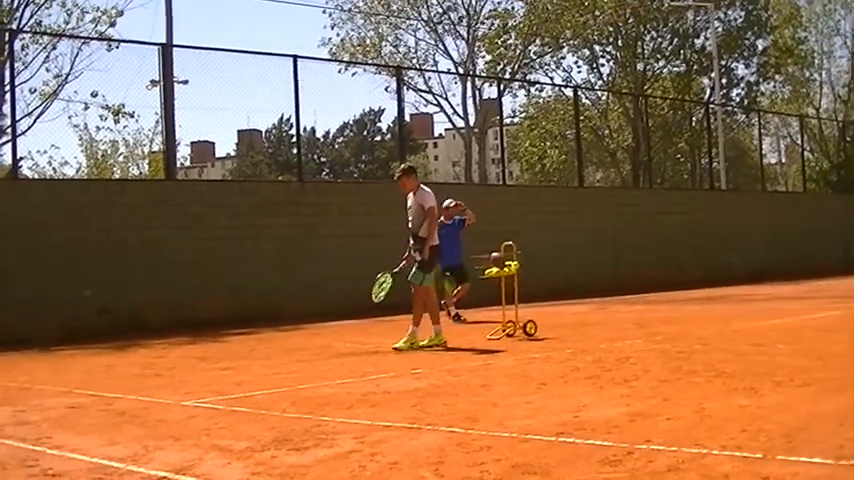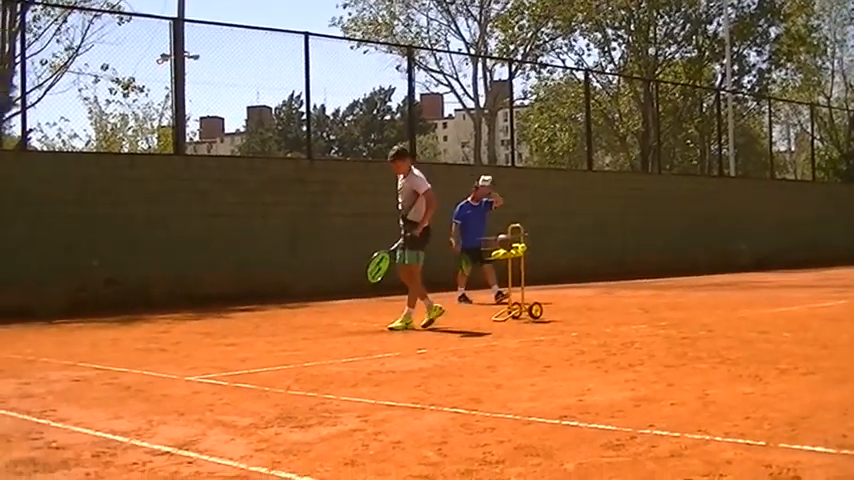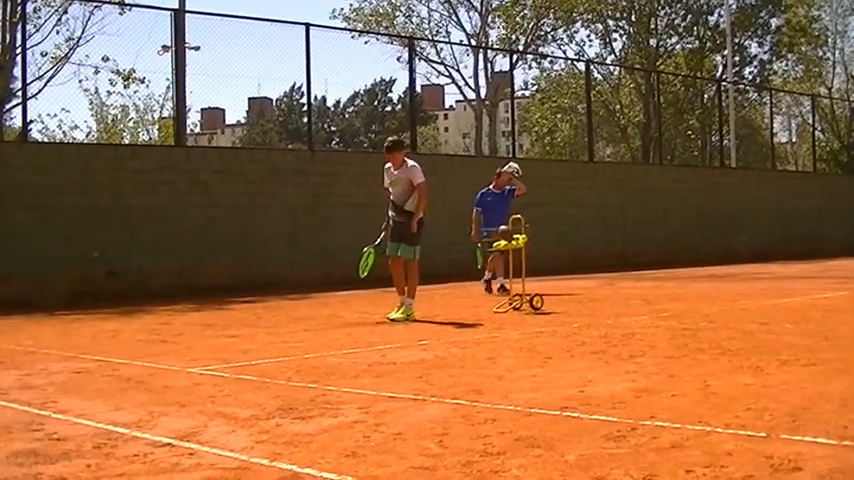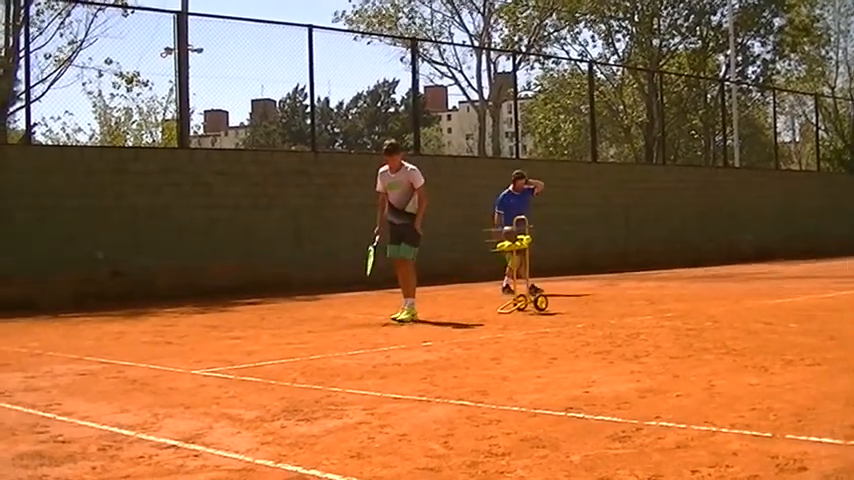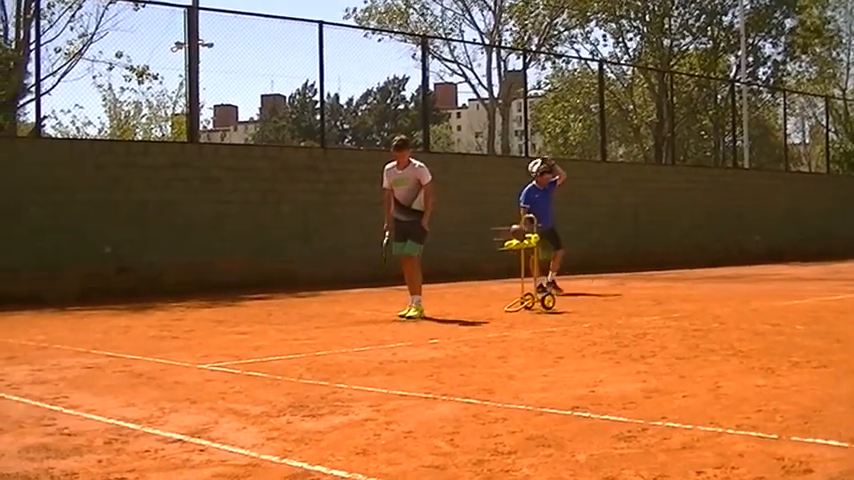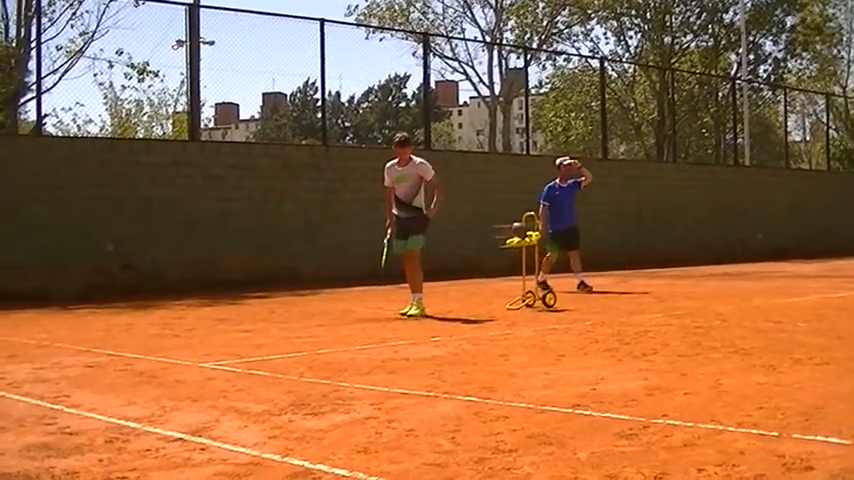
dt=0.4s
person 1, frame 1
left shoulder: (425, 194)
right shoulder: (410, 197)
left elbow: (433, 220)
left wrist: (426, 247)
right wrist: (410, 250)
left hip: (428, 249)
right hip: (418, 249)
left knee: (417, 292)
right knee: (427, 292)
left ankle: (412, 337)
right ankle: (438, 335)
person 1, frame 2
left shoulder: (416, 178)
right shoulder: (401, 177)
left elbow: (432, 203)
left wrist: (420, 227)
left hip: (418, 231)
right hip: (407, 230)
left knee: (412, 272)
right knee: (403, 272)
left ankle: (408, 317)
right ankle: (432, 308)
person 1, frame 3
left shoulder: (412, 168)
right shoulder: (388, 169)
left elbow: (422, 195)
left wrist: (414, 220)
right wrist: (387, 221)
left hip: (411, 221)
right hip: (396, 222)
left knee: (410, 263)
right knee: (394, 264)
left ankle: (409, 308)
right ankle: (402, 304)
person 1, frame 4
left shoulder: (411, 172)
right shoulder: (382, 173)
left elbow: (423, 198)
left wrist: (417, 222)
right wrist: (379, 224)
left hip: (410, 223)
right hip: (394, 224)
left knee: (407, 263)
right knee: (399, 265)
left ankle: (411, 307)
right ankle: (406, 306)
person 1, frame 5
left shoulder: (419, 169)
right shoulder: (388, 170)
left elbow: (429, 196)
right elbow: (388, 196)
left wrist: (425, 219)
right wrist: (387, 221)
left hip: (416, 220)
right hip: (399, 221)
left knee: (412, 261)
right knee: (405, 263)
left ankle: (418, 305)
right ankle: (412, 303)
person 1, frame 6
left shoulder: (420, 165)
right shoulder: (389, 168)
left elbow: (437, 188)
left wrist: (433, 208)
right wrist: (390, 218)
left hip: (417, 217)
right hip: (400, 218)
left knee: (413, 257)
right knee: (406, 260)
left ankle: (419, 302)
right ankle: (414, 301)
person 2, frame 1
left shoulder: (457, 222)
right shoulder: (438, 227)
left elbow: (472, 219)
left wrist: (464, 209)
right wrist: (437, 263)
left hip: (458, 262)
right hip: (445, 264)
left knee: (465, 285)
right knee: (448, 288)
left ankle: (447, 303)
right ankle: (454, 313)
person 2, frame 2
left shoulder: (485, 204)
right shoulder: (462, 207)
left elbow: (500, 201)
right elbow: (455, 226)
left wrist: (490, 192)
right wrist: (456, 243)
left hip: (481, 244)
right hip: (467, 245)
left knee: (488, 266)
right knee: (465, 270)
left ankle: (497, 293)
right ankle: (461, 294)
person 2, frame 3
left shoulder: (507, 192)
right shoulder: (483, 195)
left elbow: (523, 189)
right elbow: (476, 214)
left wrist: (512, 178)
right wrist: (475, 230)
left hip: (504, 231)
right hip: (489, 232)
left knee: (500, 256)
right knee: (496, 254)
left ankle: (500, 283)
right ankle: (487, 277)
person 2, frame 4
left shoulder: (526, 192)
right shoulder: (504, 197)
left elbow: (541, 186)
right elbow: (498, 217)
left wrist: (528, 180)
right hip: (511, 234)
left knee: (519, 259)
right knee: (519, 258)
left ankle: (506, 285)
right ankle: (529, 285)
person 2, frame 5
left shoulder: (549, 186)
right shoulder: (528, 191)
left elbow: (562, 176)
right elbow: (523, 211)
left wrist: (552, 165)
left hip: (549, 228)
right hip: (535, 230)
left knee: (559, 252)
right knee: (535, 256)
left ankle: (550, 280)
right ankle: (538, 284)
person 2, frame 6
left shoulder: (574, 184)
right shoulder: (550, 188)
left elbow: (589, 178)
right elbow: (543, 209)
left wrist: (579, 167)
right wrist: (542, 226)
left hip: (572, 227)
right hip: (556, 229)
left knee: (574, 253)
right knee: (552, 255)
left ankle: (580, 282)
right ankle: (541, 279)
